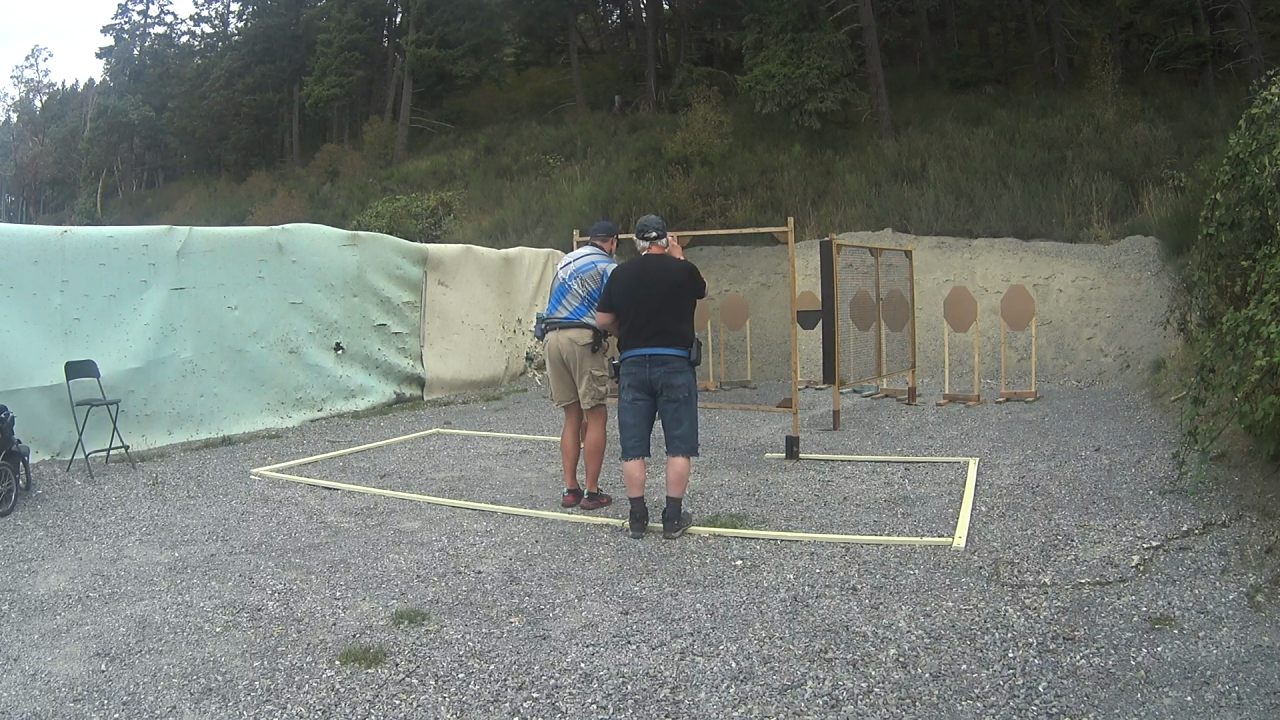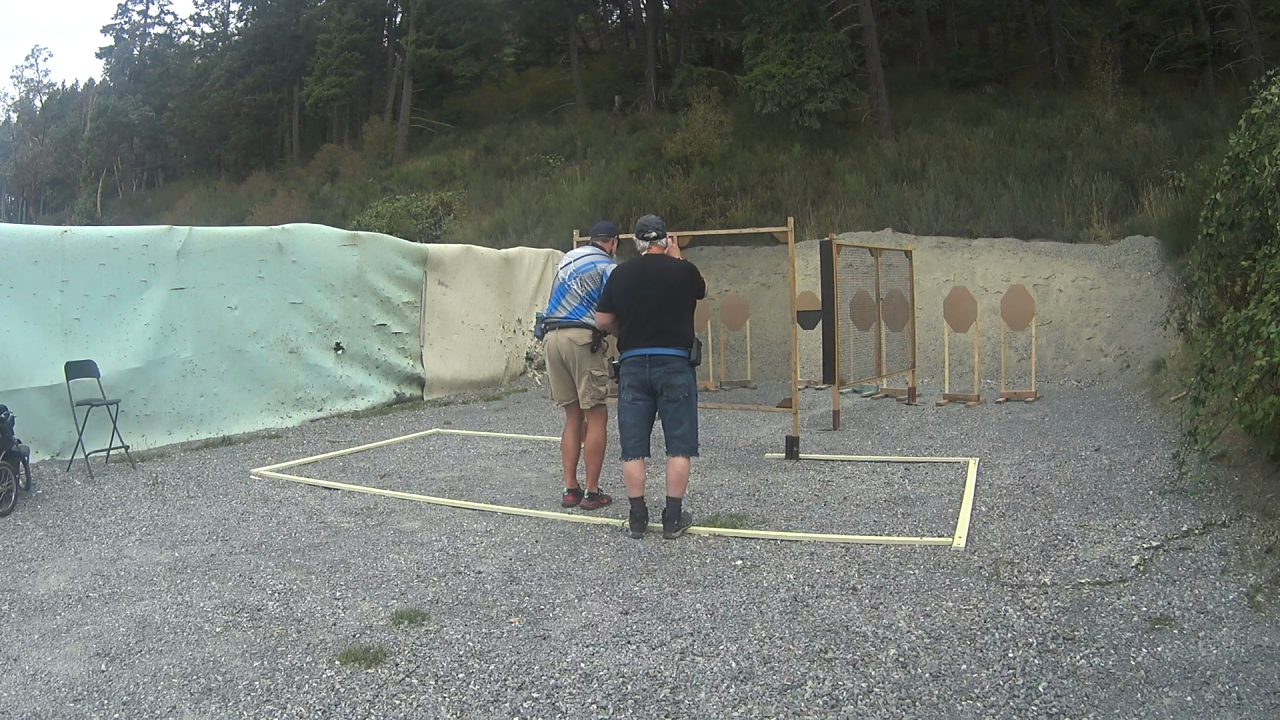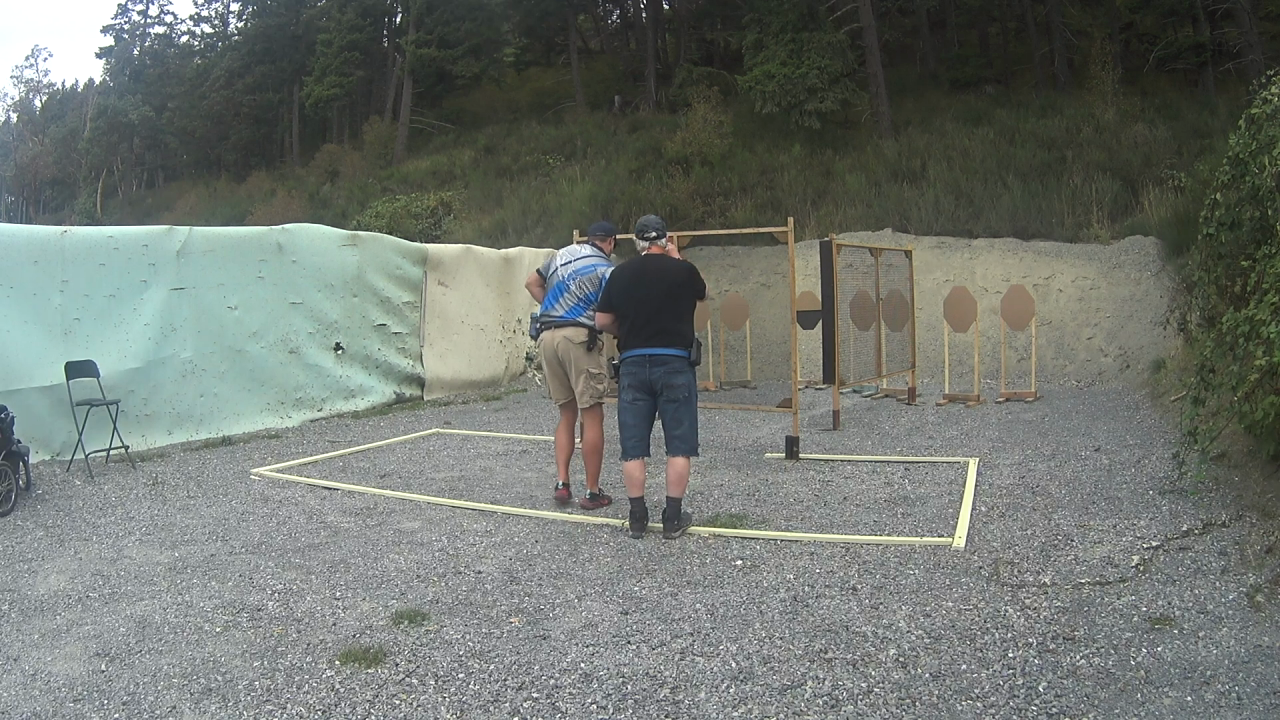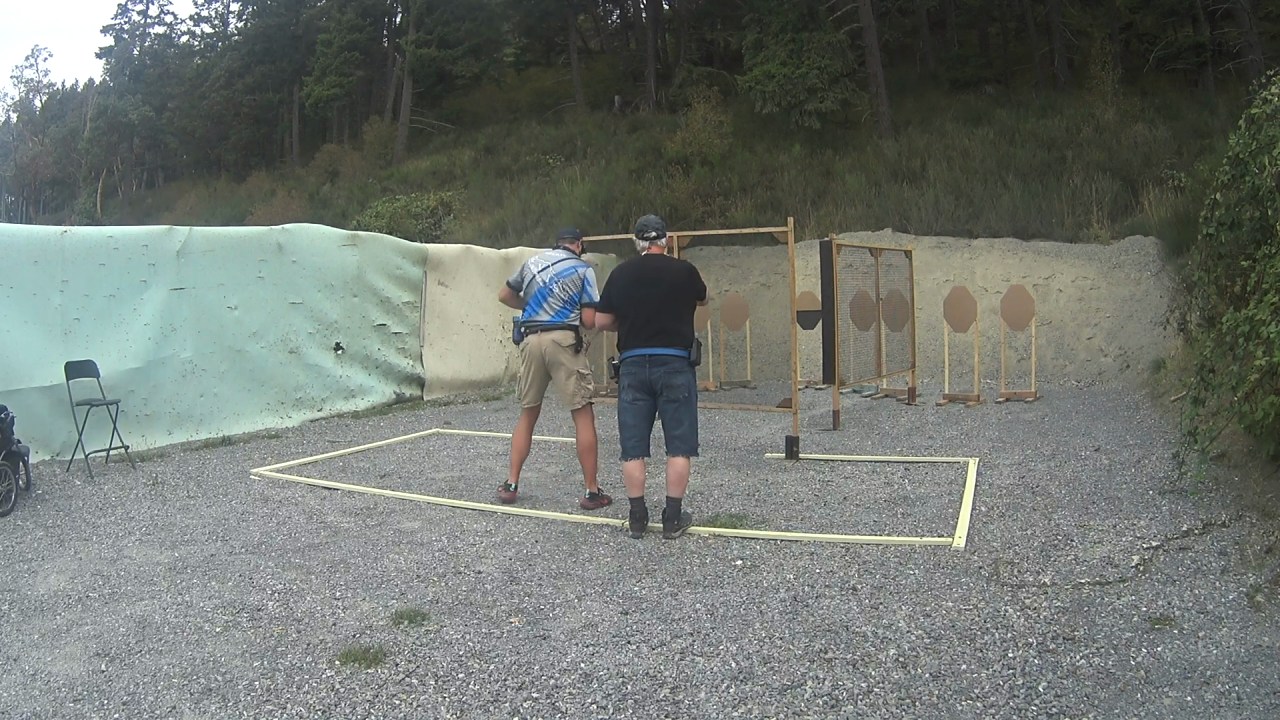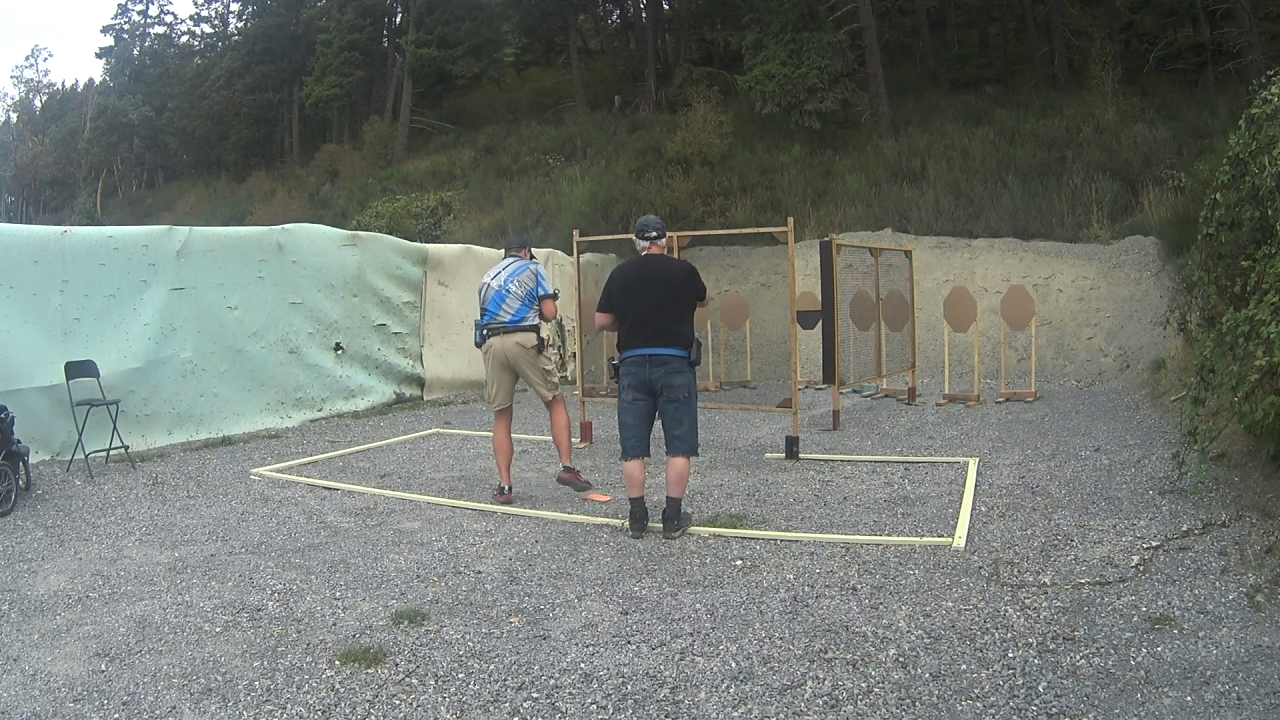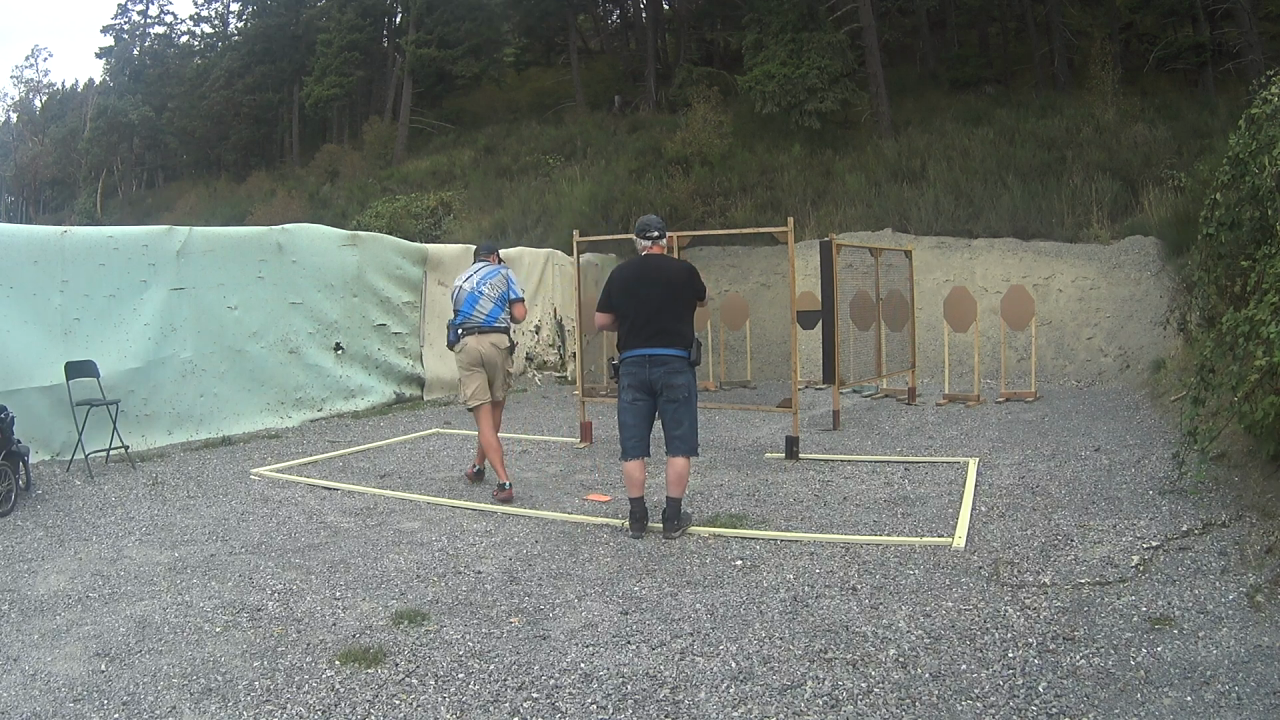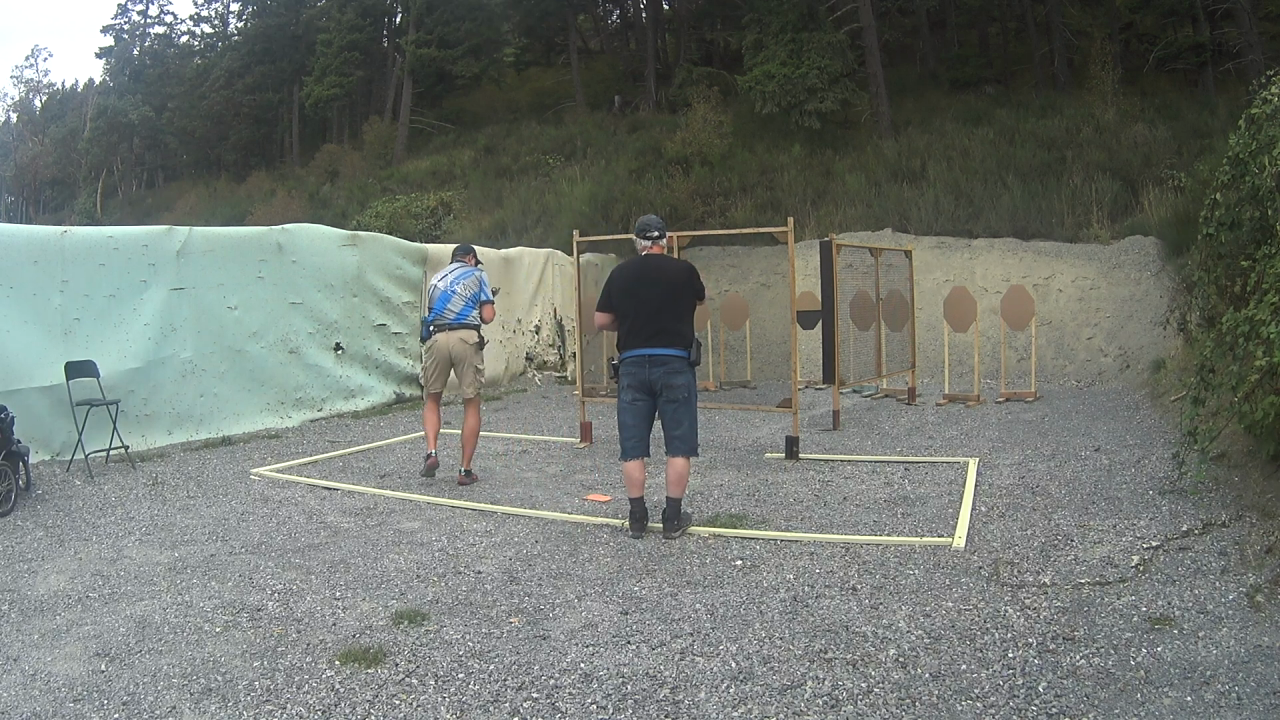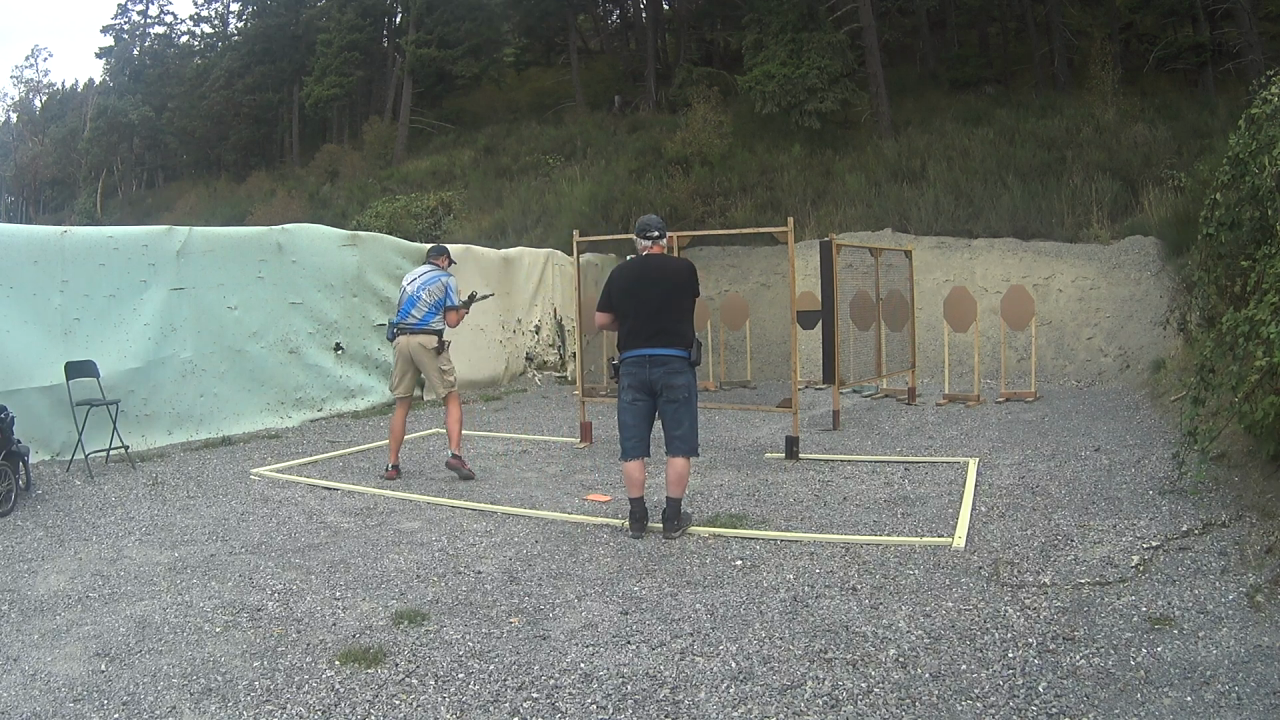
dt=0.3s
person 1, frame 1
left shoulder: (620, 274)
right shoulder: (683, 270)
left elbow: (603, 321)
right elbow: (702, 290)
left hip: (633, 364)
right hip: (674, 364)
left knee: (633, 447)
right knee: (679, 445)
left ankle: (637, 518)
right ankle: (673, 518)
person 1, frame 2
left shoulder: (621, 273)
right shoulder: (684, 270)
left elbow: (602, 320)
right elbow: (702, 290)
left hip: (633, 365)
right hip: (674, 364)
left knee: (633, 447)
right knee: (679, 445)
left ankle: (637, 518)
right ankle: (673, 518)
person 1, frame 3
left shoulder: (620, 274)
right shoulder: (684, 271)
left elbow: (602, 321)
right elbow: (702, 294)
left hip: (633, 365)
right hip: (674, 364)
left knee: (633, 447)
right knee: (678, 446)
left ankle: (637, 518)
right ankle: (673, 518)
person 1, frame 4
left shoulder: (620, 273)
right shoulder: (684, 270)
left elbow: (601, 322)
right elbow: (702, 299)
left hip: (633, 365)
right hip: (674, 364)
left knee: (633, 447)
right knee: (678, 445)
left ankle: (637, 518)
right ankle: (673, 518)
person 1, frame 5
left shoulder: (620, 273)
right shoulder: (684, 270)
left elbow: (601, 321)
right elbow: (702, 301)
left hip: (633, 366)
right hip: (674, 364)
left knee: (633, 447)
right knee: (678, 446)
left ankle: (637, 518)
right ankle: (673, 518)
person 1, frame 6
left shoulder: (620, 273)
right shoulder: (684, 270)
left elbow: (601, 322)
right elbow: (702, 301)
left hip: (633, 365)
right hip: (674, 364)
left knee: (633, 447)
right knee: (678, 446)
left ankle: (637, 518)
right ankle: (673, 518)
person 1, frame 7
left shoulder: (620, 273)
right shoulder: (684, 270)
left elbow: (601, 321)
right elbow: (700, 299)
left hip: (633, 366)
right hip: (674, 364)
left knee: (633, 447)
right knee: (678, 446)
left ankle: (637, 518)
right ankle: (673, 518)
person 1, frame 8
left shoulder: (620, 273)
right shoulder: (684, 269)
left elbow: (602, 321)
left hip: (633, 365)
right hip: (674, 364)
left knee: (633, 447)
right knee: (678, 445)
left ankle: (637, 518)
right ankle: (673, 518)
person 2, frame 1
left shoulder: (567, 259)
right shoulder: (607, 266)
left hip: (552, 338)
right hip: (583, 339)
left knee: (572, 417)
right knee: (596, 417)
left ankle: (569, 489)
right ankle: (591, 492)
person 2, frame 2
left shoulder: (568, 258)
right shoulder: (607, 266)
left hip: (553, 337)
right hip: (582, 339)
left knee: (573, 416)
right knee: (596, 417)
left ankle: (569, 489)
right ankle: (592, 492)
person 2, frame 3
left shoulder: (563, 254)
right shoulder: (605, 269)
left elbow: (532, 284)
left hip: (547, 337)
right hip: (579, 338)
left knee: (567, 414)
right knee: (592, 416)
left ankle: (562, 484)
right ankle: (592, 493)
person 2, frame 4
left shoulder: (532, 263)
right shoulder: (582, 270)
left elbow: (504, 296)
right elbow: (589, 320)
left hip: (530, 342)
right hip: (563, 342)
left knee: (528, 417)
right knee: (583, 417)
left ankle: (511, 484)
right ankle: (592, 492)
person 2, frame 5
left shoulder: (488, 278)
right shoulder: (534, 268)
right elbow: (549, 313)
left hip: (493, 344)
right hip: (525, 342)
left knee: (501, 418)
right knee: (555, 403)
left ankle: (504, 486)
right ankle: (566, 467)
person 2, frame 6
left shoulder: (459, 281)
right shoulder: (504, 273)
right elbow: (519, 316)
left hip: (466, 344)
right hip: (496, 343)
left knee: (483, 415)
right knee: (495, 408)
left ankle: (503, 483)
right ankle: (477, 466)
person 2, frame 7
left shoulder: (435, 279)
right shoulder: (478, 275)
right elbow: (488, 317)
right wrist: (482, 309)
left hip: (436, 340)
right hip: (467, 339)
left knee: (432, 400)
right knee: (471, 405)
left ankle: (432, 453)
right ankle: (466, 469)
person 2, frame 8
left shoulder: (409, 277)
right shoulder: (447, 279)
right elbow: (452, 322)
right wrist: (461, 313)
left hip: (402, 342)
right hip: (429, 342)
left knee: (402, 405)
right knee: (452, 400)
left ankle: (393, 465)
right ankle: (455, 456)
